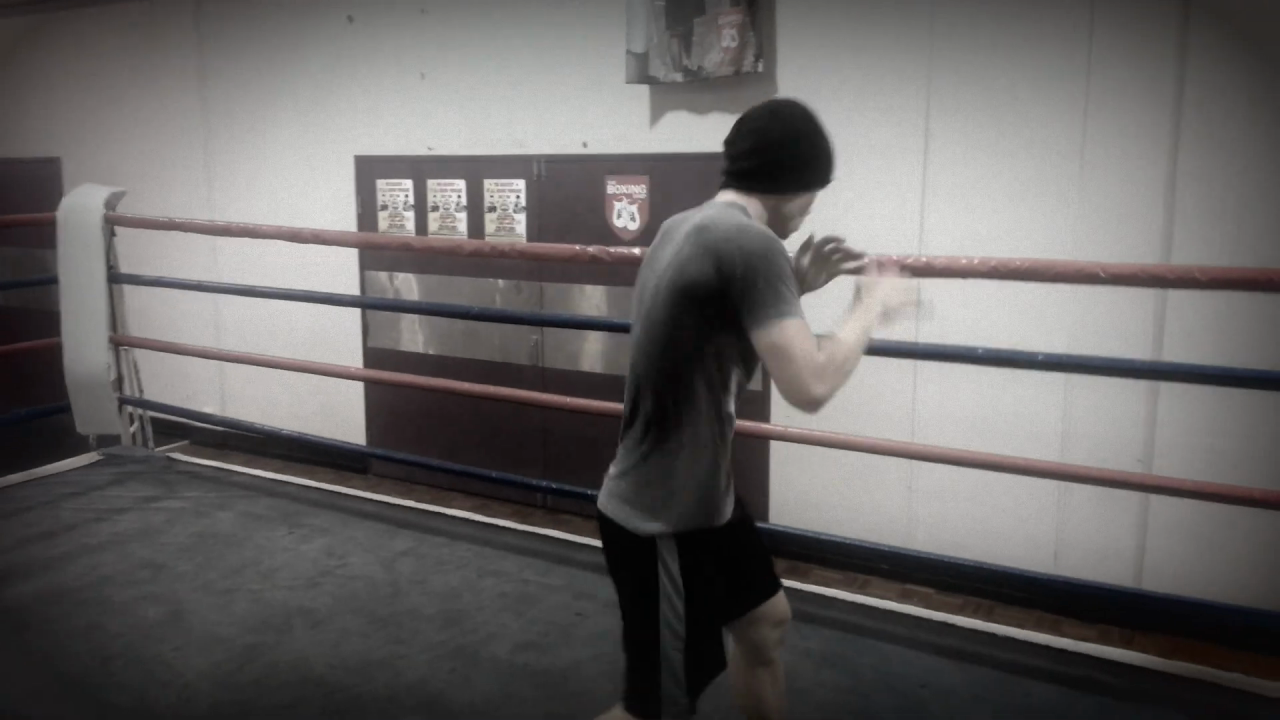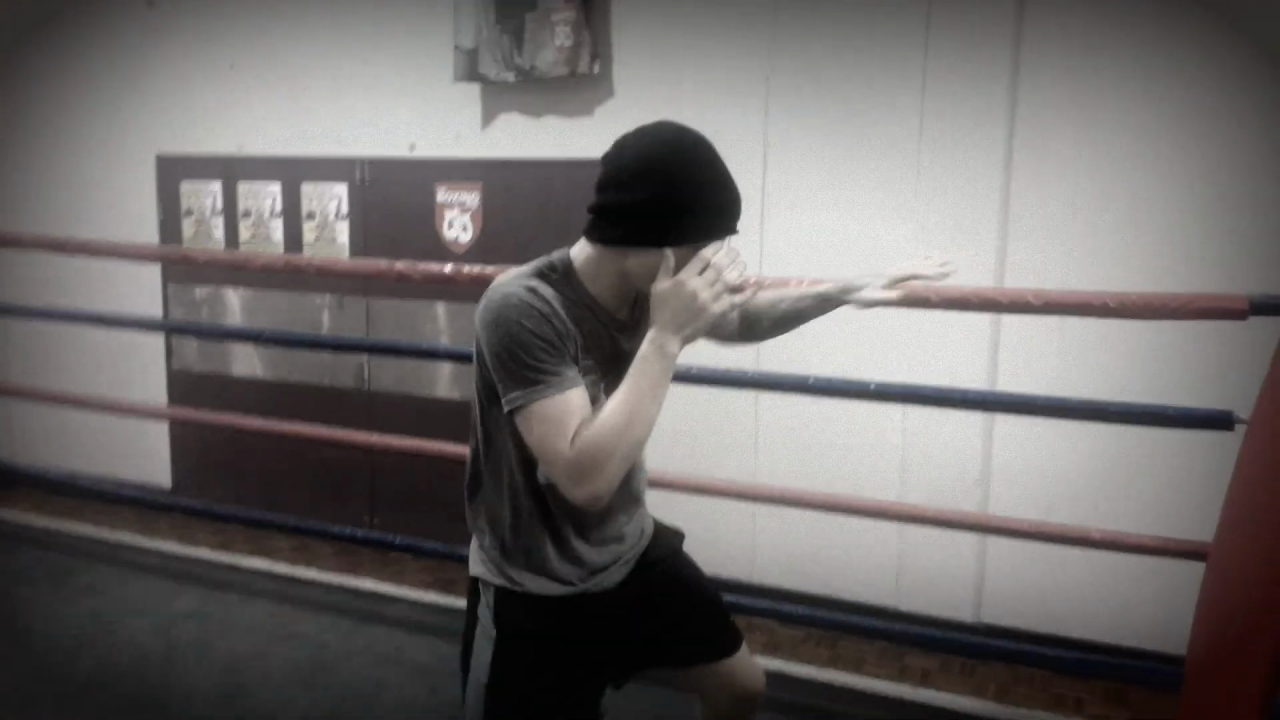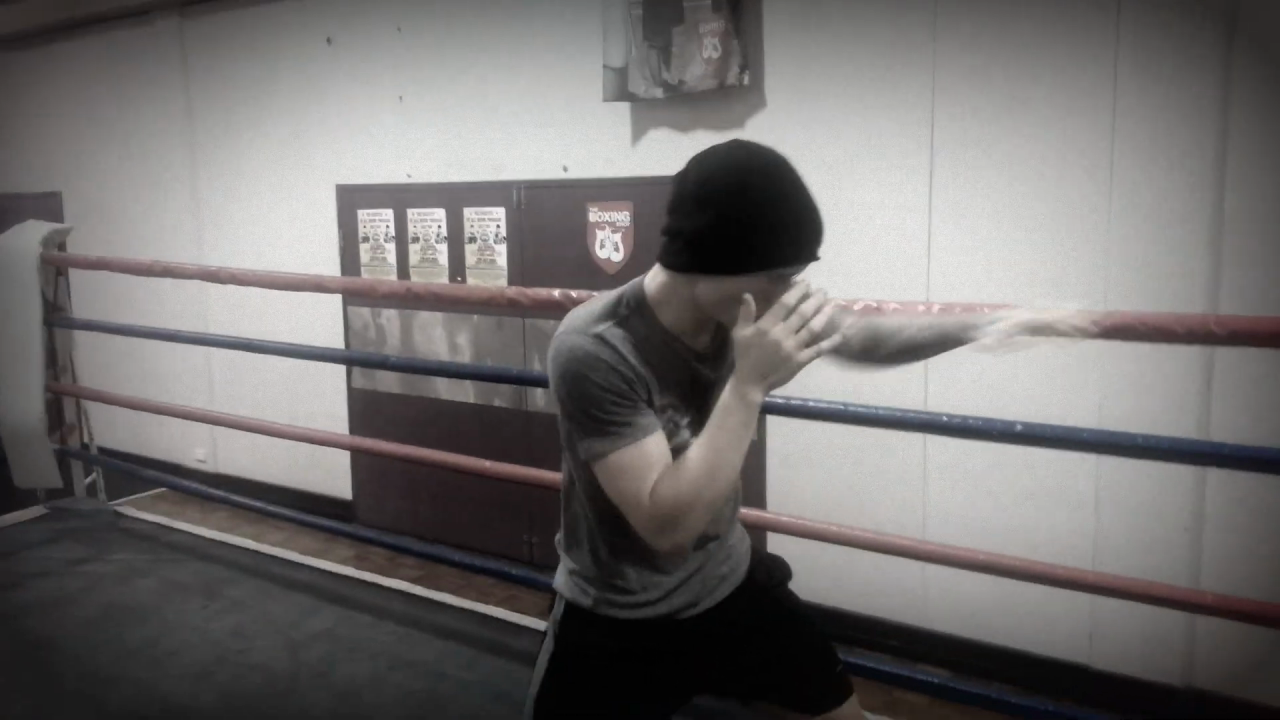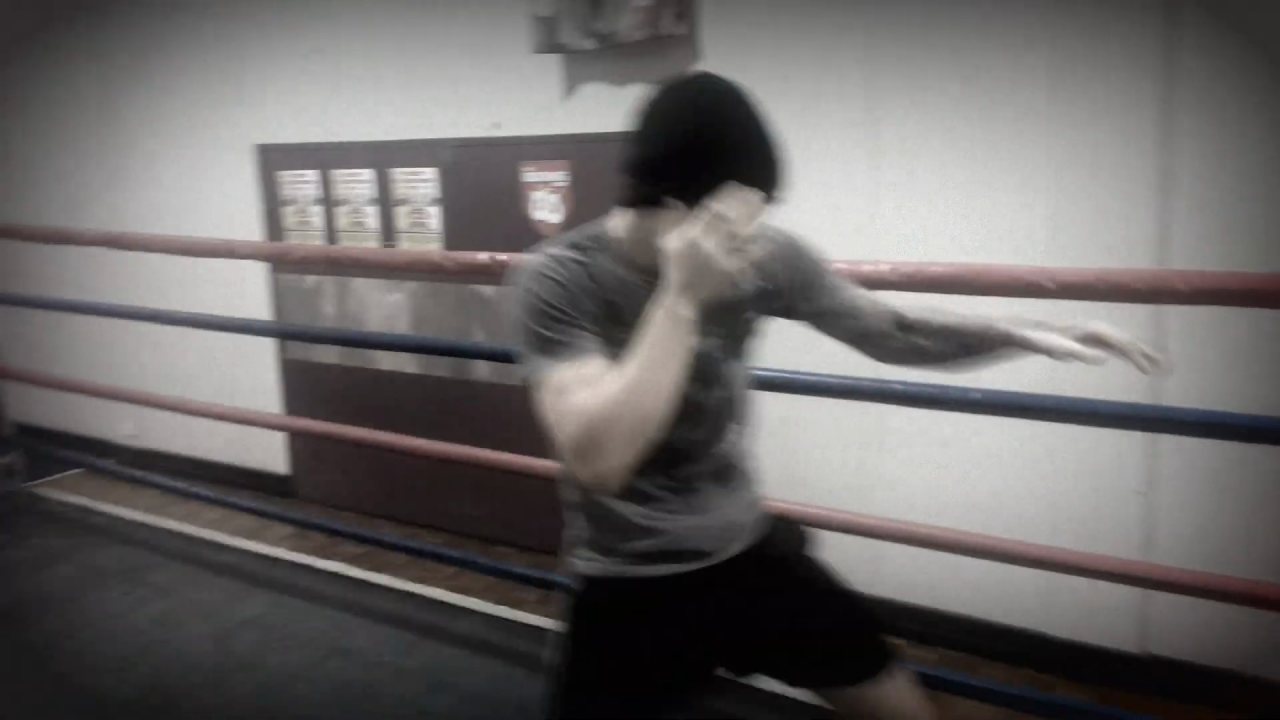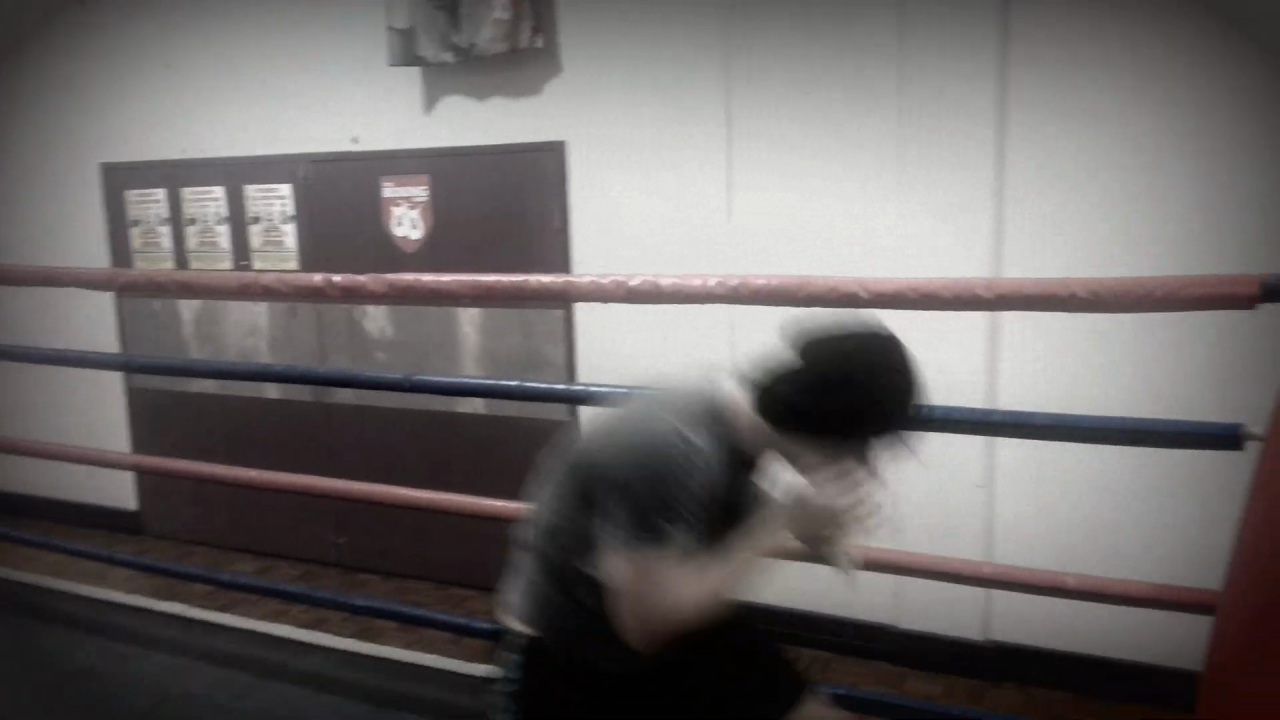
dt=1s
person 1, frame 1
left shoulder: (687, 229)
right shoulder: (747, 243)
right elbow: (810, 385)
left wrist: (796, 286)
right wrist: (870, 305)
left hip: (695, 497)
right hip: (665, 516)
left knee: (766, 623)
person 1, frame 2
left shoulder: (661, 286)
right shoulder: (521, 309)
left elbow: (741, 322)
right elbow: (586, 476)
left wrist: (844, 292)
right wrist: (666, 335)
left hip: (629, 552)
right hip: (531, 590)
person 1, frame 3
left shoulder: (756, 301)
right shoulder: (592, 350)
left elbow: (860, 338)
right elbow: (668, 524)
left wrist: (980, 326)
right wrist: (750, 383)
left hip: (726, 583)
right hip: (616, 617)
person 1, frame 4
left shoulder: (761, 257)
right shoulder: (559, 279)
left elbow: (892, 334)
right elbow: (596, 459)
left wrist: (1025, 335)
right wrist: (679, 297)
left hip: (741, 549)
right hip: (627, 586)
person 1, frame 5
left shoulder: (741, 412)
right shoulder: (669, 448)
right elbow: (647, 623)
left wrist: (814, 527)
right wrist: (784, 523)
left hip: (658, 603)
right hip: (561, 651)
